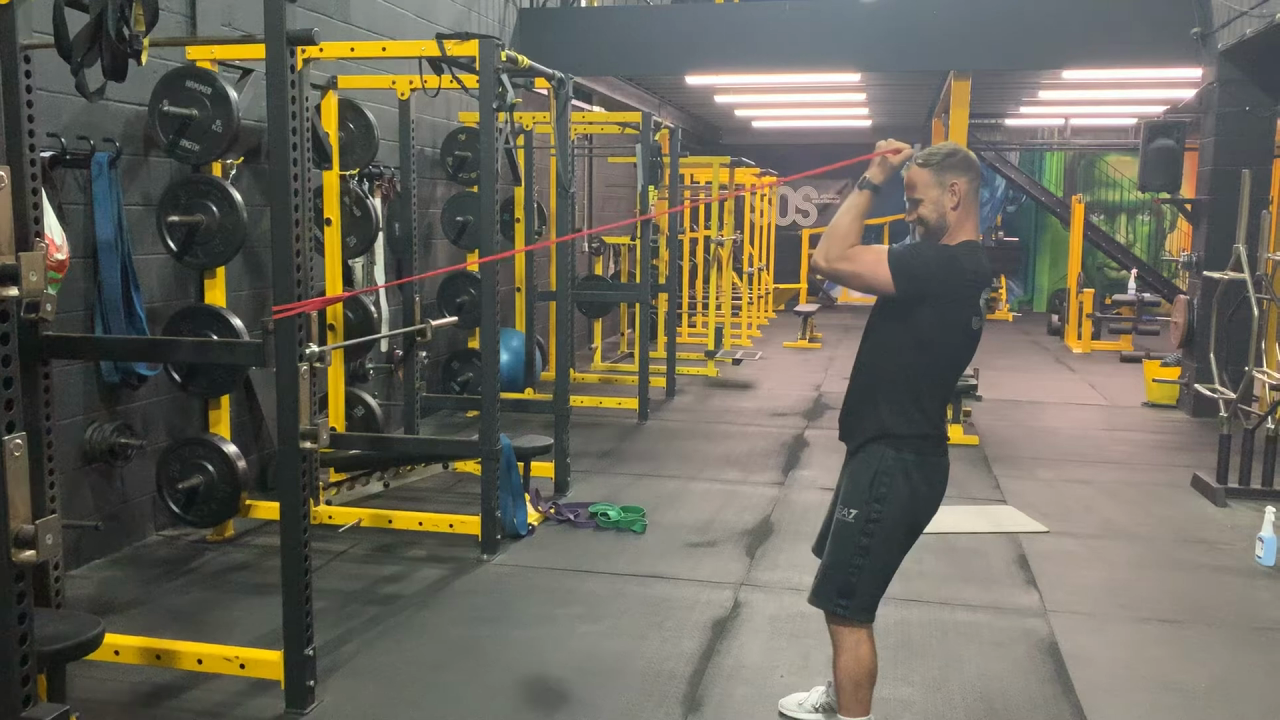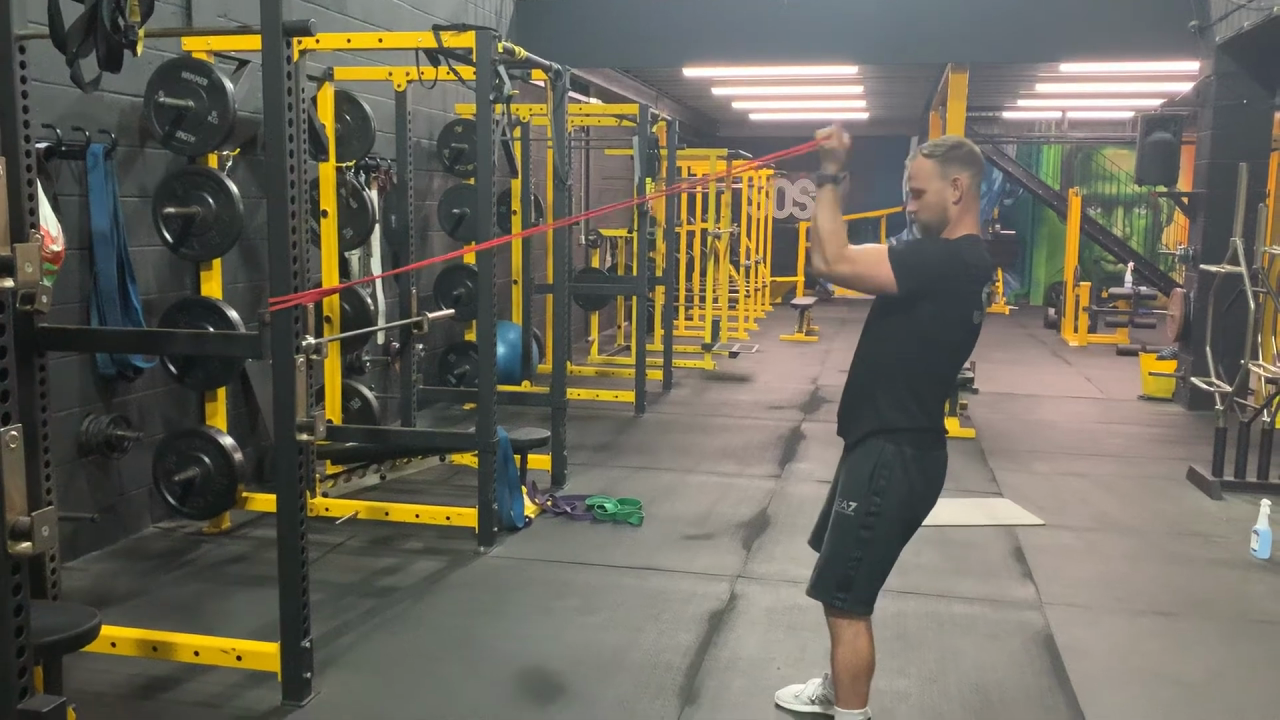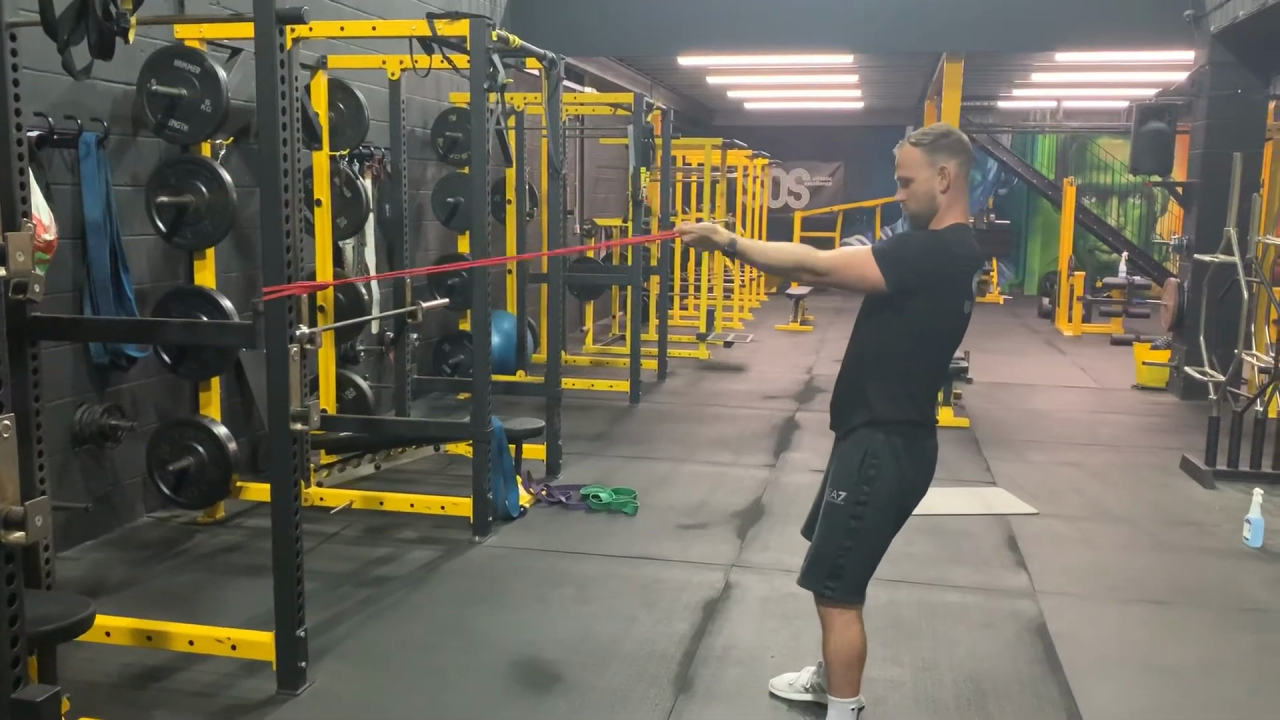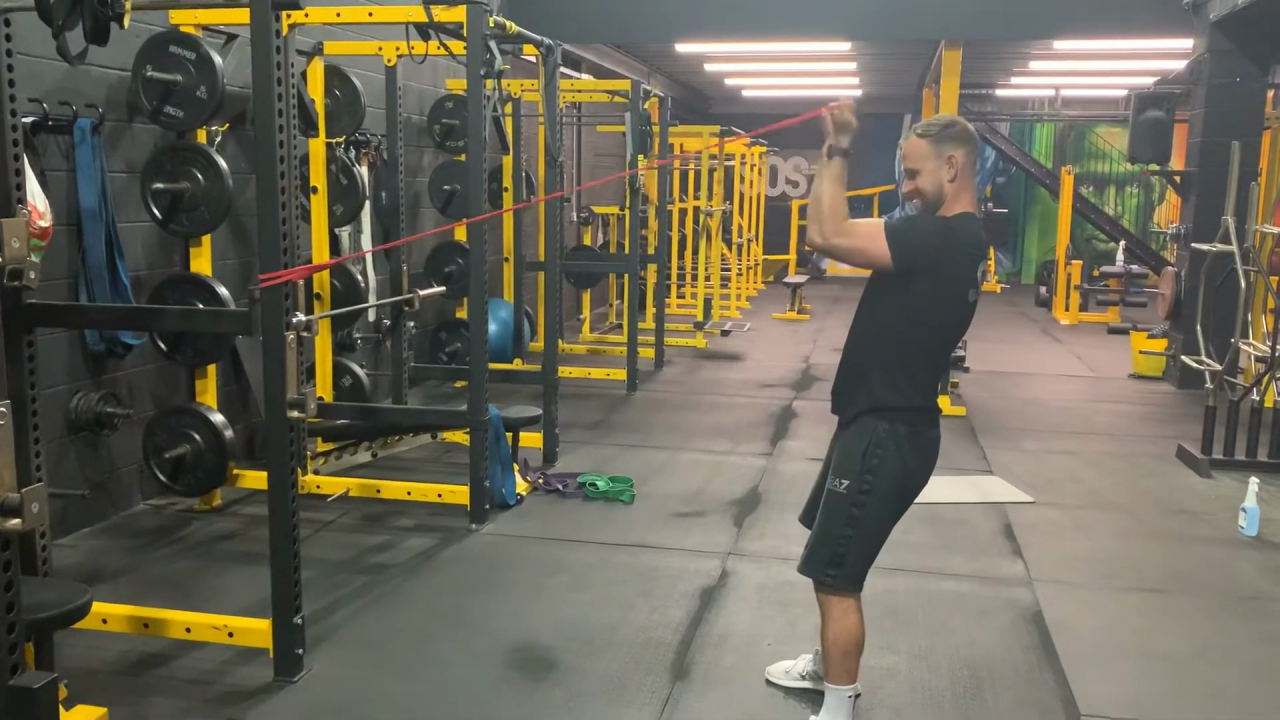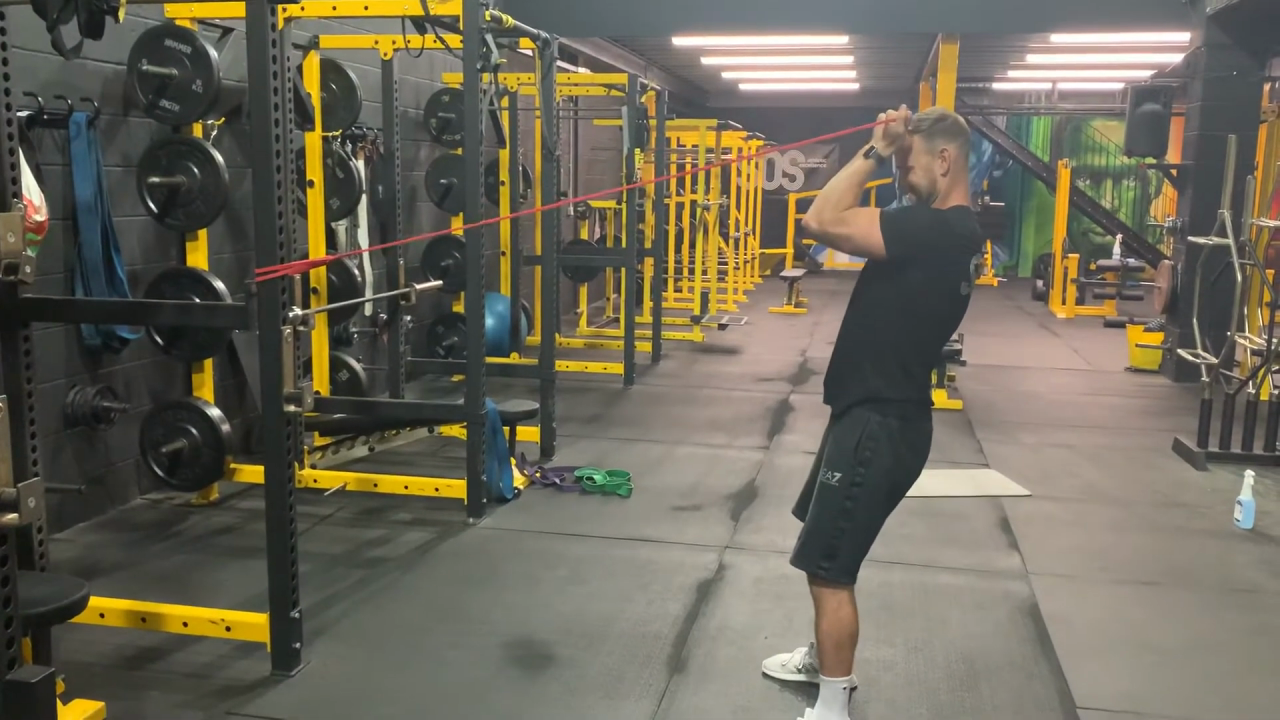
dt=0.7s
person 1, frame 1
left shoulder: (946, 267)
right shoulder: (956, 266)
left elbow: (831, 259)
left wrist: (870, 179)
left hip: (896, 462)
right hip: (894, 451)
left knee: (846, 606)
right knee: (844, 594)
person 1, frame 2
left shoulder: (947, 262)
right shoulder: (953, 259)
left elbow: (834, 262)
right elbow: (859, 265)
left wrist: (828, 176)
left hip: (894, 455)
right hip: (889, 443)
left knee: (844, 598)
right knee: (842, 583)
person 1, frame 3
left shoulder: (935, 253)
right shoulder: (943, 249)
left elbow: (819, 267)
right elbow: (843, 265)
left wrist: (729, 241)
left hip: (885, 444)
right hip: (883, 434)
left knee: (835, 587)
right knee: (834, 573)
person 1, frame 4
left shoulder: (945, 239)
right shoulder: (946, 237)
left elbow: (827, 236)
right elbow: (848, 236)
left wrist: (836, 150)
left hip: (887, 433)
right hip: (882, 421)
left knee: (834, 574)
right knee: (831, 559)
right ankle: (829, 665)
person 1, frame 5
left shoulder: (938, 231)
right shoulder: (945, 230)
left elbow: (822, 221)
right elbow: (845, 225)
left wrist: (873, 151)
left hip: (879, 423)
right hip: (876, 412)
left knee: (827, 567)
right knee: (826, 553)
right ankle: (826, 658)
